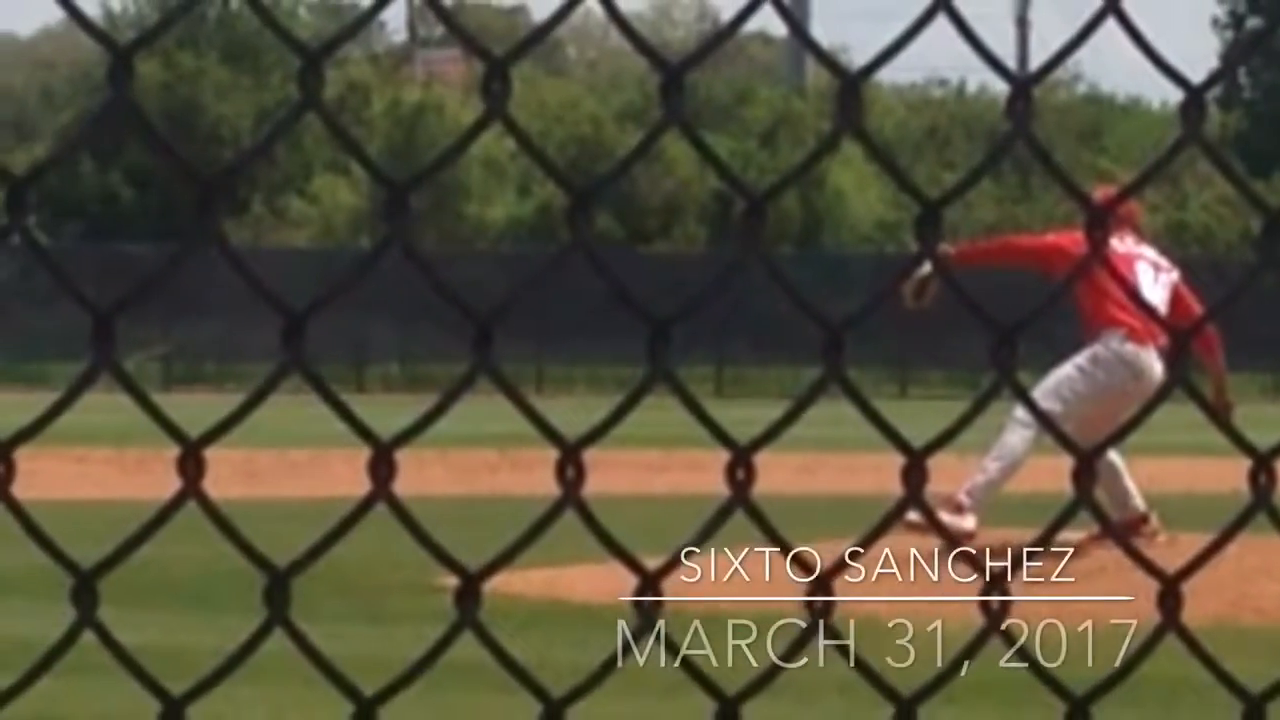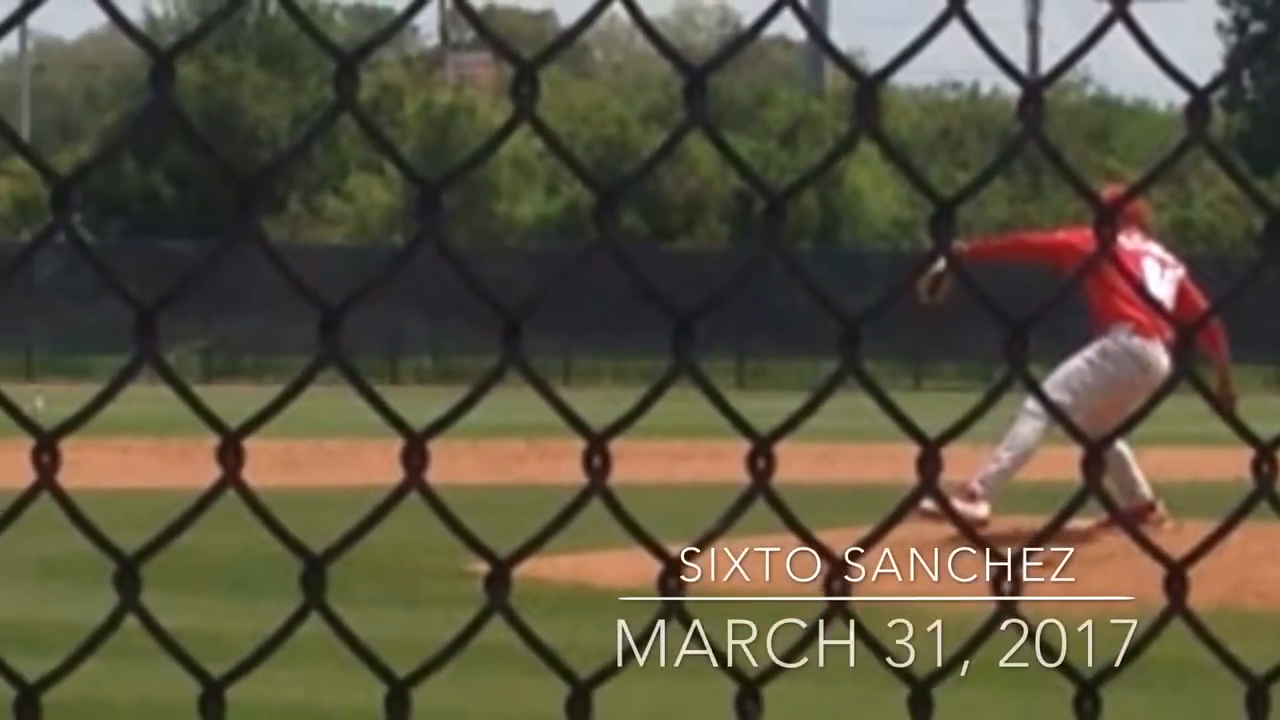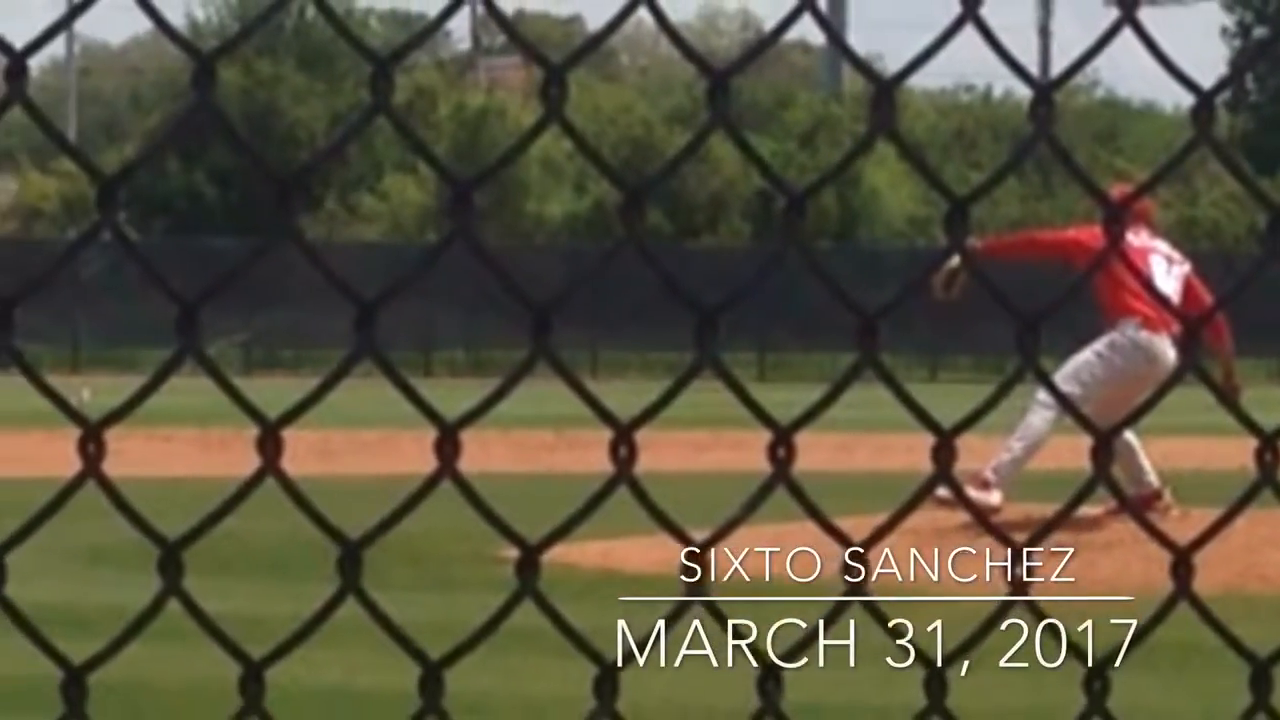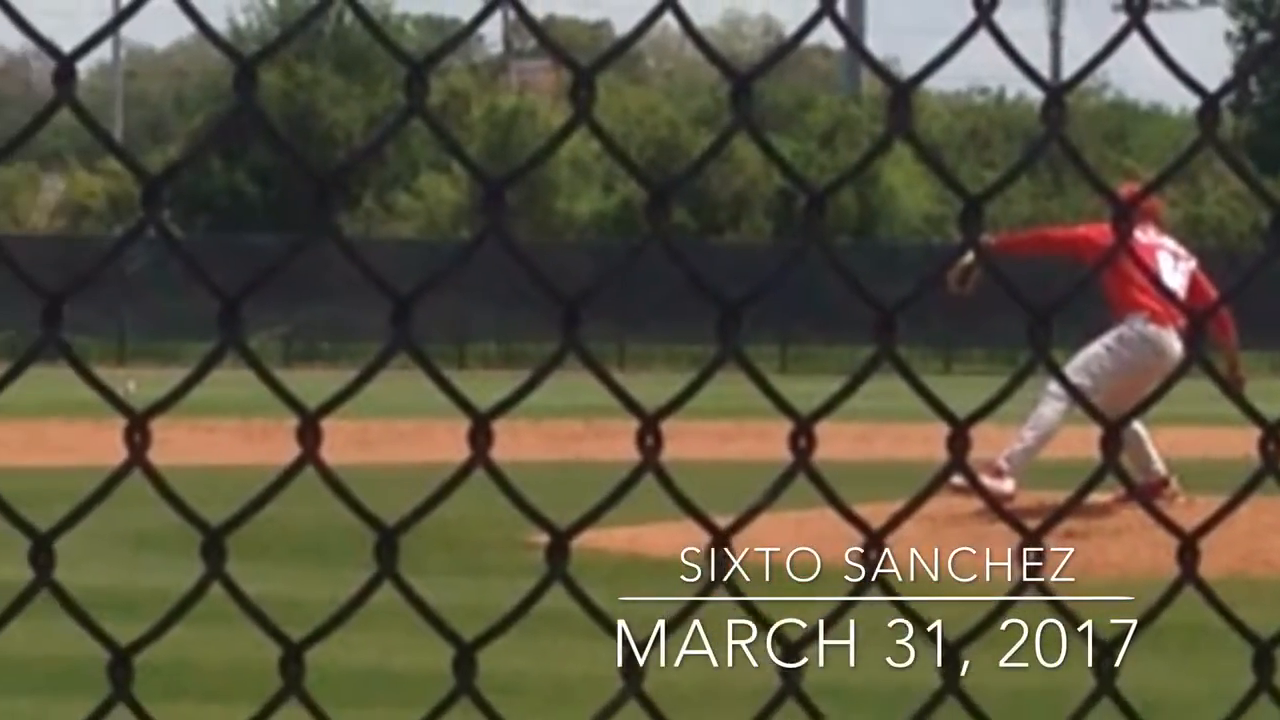
dt=0.3s
person 1, frame 1
left shoulder: (1090, 245)
right shoulder: (1163, 265)
left elbow: (1021, 248)
right elbow: (1201, 326)
left wrist: (953, 255)
right wrist: (1219, 386)
left hip: (1117, 351)
right hip: (1151, 368)
left knee: (1028, 416)
right knee: (1086, 436)
left ankle: (962, 508)
right ankle: (1134, 516)
person 1, frame 2
left shoulder: (1099, 242)
right shoulder: (1169, 262)
left elbow: (1032, 245)
right elbow: (1206, 320)
left wrist: (966, 252)
right wrist: (1224, 379)
left hip: (1126, 345)
right hip: (1158, 361)
left knee: (1040, 407)
right knee: (1095, 427)
left ankle: (976, 496)
right ankle: (1142, 504)
person 1, frame 3
left shoulder: (1107, 240)
right shoulder: (1174, 258)
left elbow: (1042, 242)
right elbow: (1211, 314)
left wrist: (980, 249)
right wrist: (1228, 371)
left hip: (1133, 338)
right hip: (1165, 354)
left knee: (1051, 397)
right knee: (1104, 417)
left ankle: (989, 484)
right ankle: (1149, 492)
person 1, frame 4
left shoulder: (1115, 236)
right shoulder: (1181, 254)
left elbow: (1053, 238)
right elbow: (1216, 309)
left wrist: (992, 246)
right wrist: (1233, 363)
left hip: (1141, 332)
right hip: (1172, 347)
left knee: (1061, 389)
right knee: (1112, 407)
left ankle: (1002, 473)
right ankle: (1157, 480)
